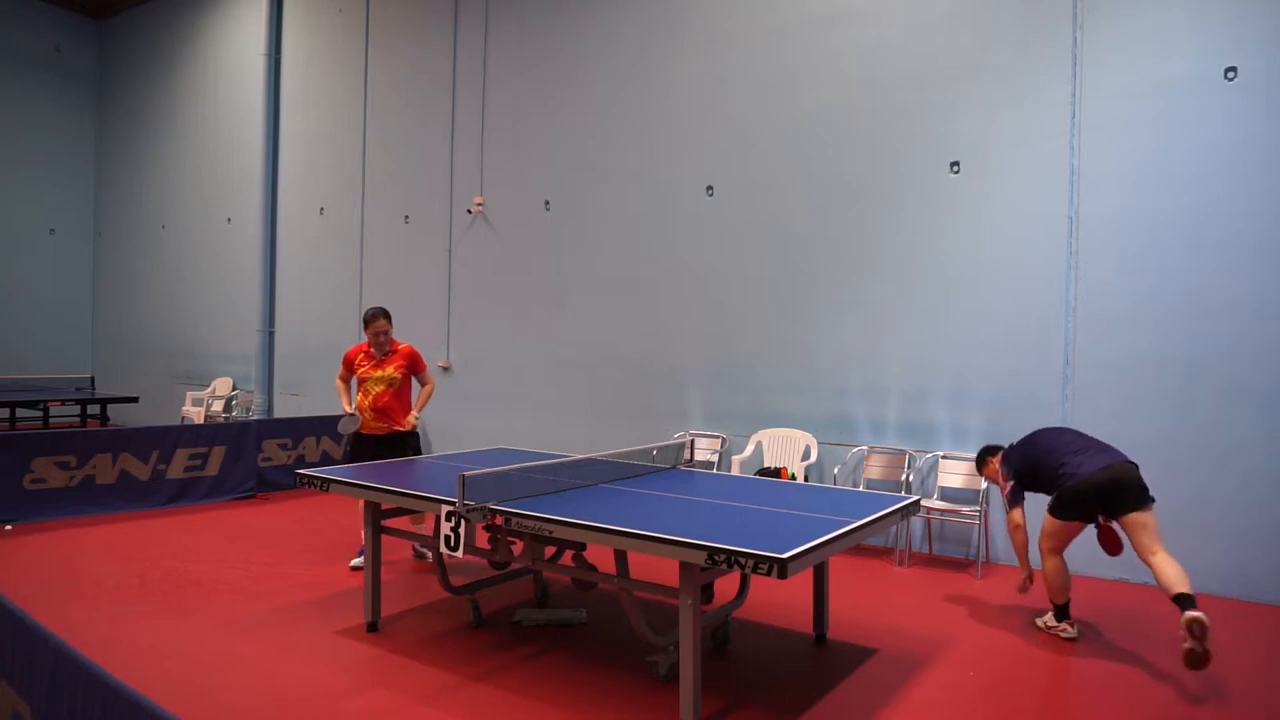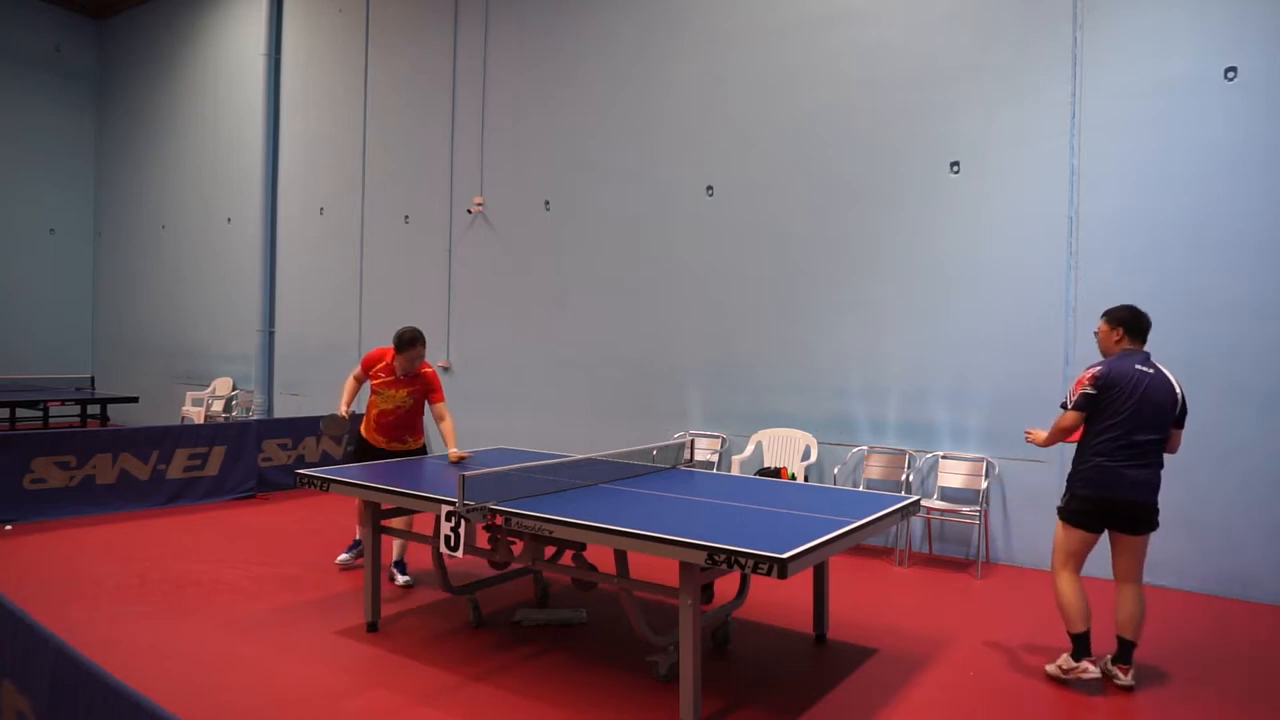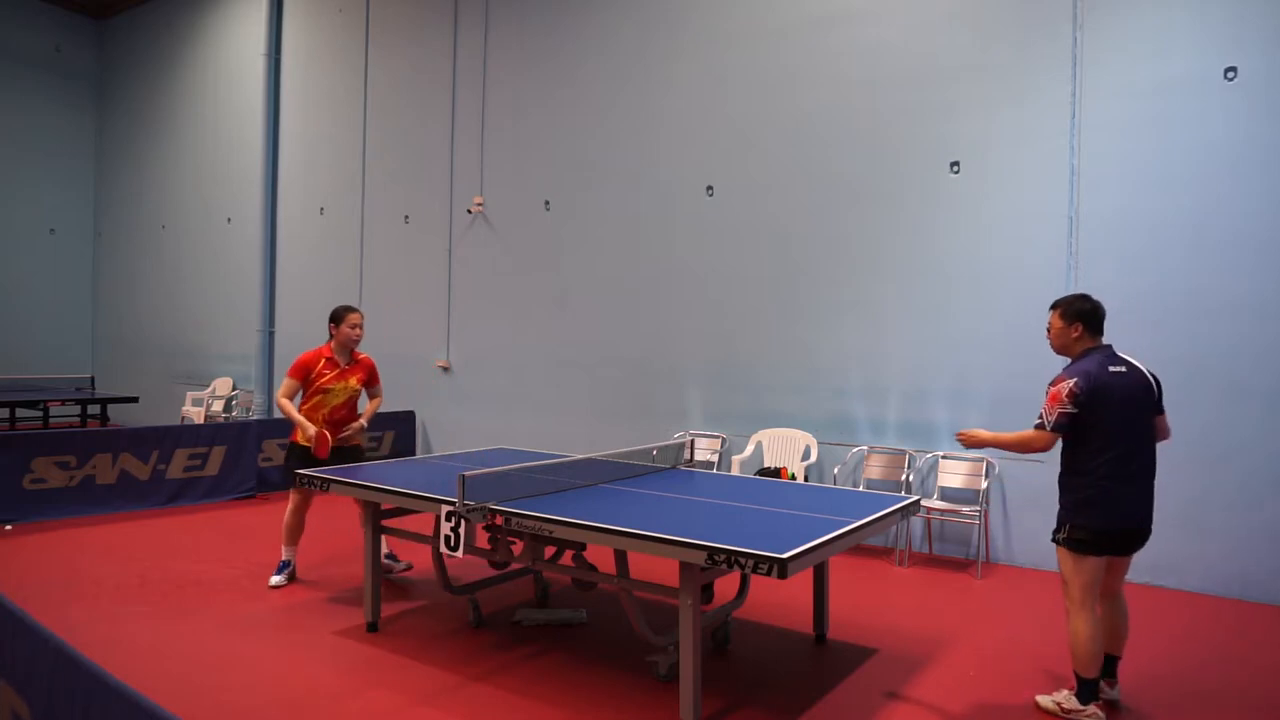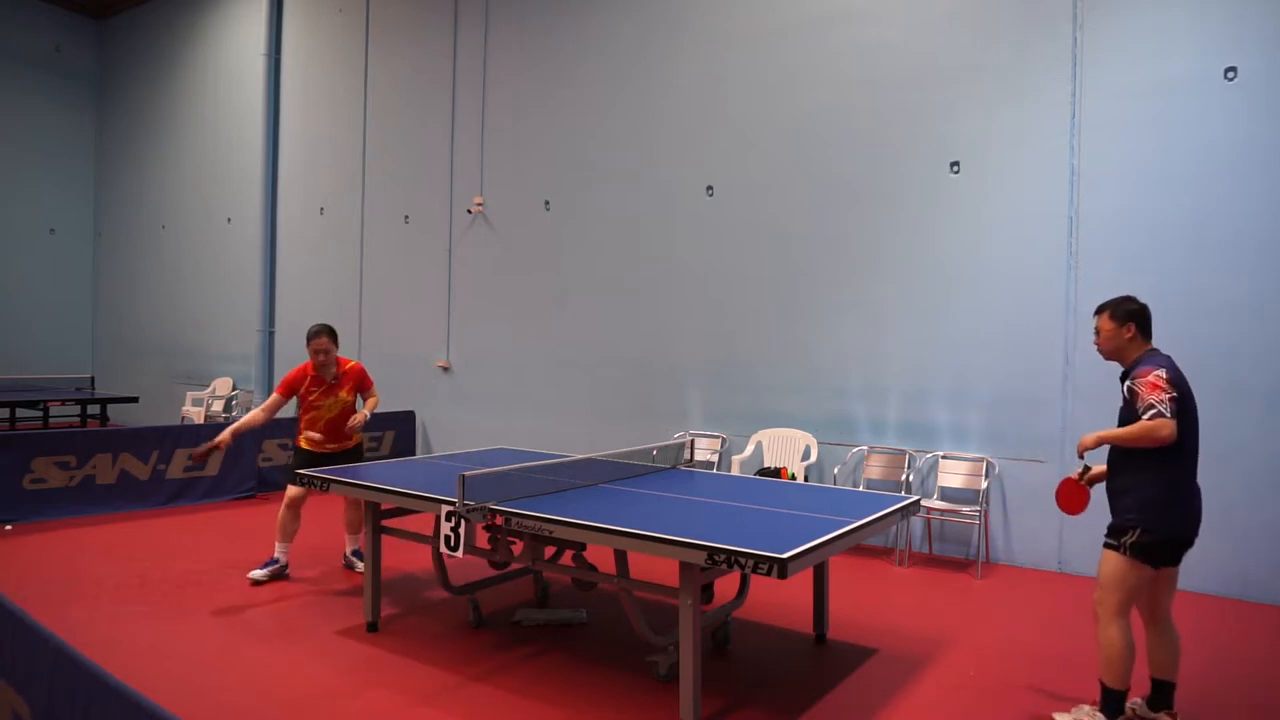
dt=1s
person 1, frame 1
left shoulder: (1009, 465)
right shoulder: (1042, 439)
left elbow: (1017, 523)
left wrist: (1026, 569)
right wrist: (1107, 507)
left hip: (1081, 483)
right hip: (1123, 470)
left knee: (1050, 548)
right knee: (1156, 553)
left ankle: (1062, 620)
right ankle: (1190, 611)
person 1, frame 2
left shoulder: (1100, 373)
right shoulder: (1170, 384)
left elbow: (1069, 423)
right elbow: (1172, 443)
left wrist: (1046, 439)
left hip: (1092, 487)
right hip: (1142, 492)
left knee: (1064, 570)
right knee: (1130, 581)
left ankle: (1081, 657)
right ankle: (1122, 664)
person 1, frame 3
left shoulder: (1072, 381)
right shoulder: (1141, 374)
left elbow: (1041, 440)
right elbow: (1161, 431)
left wrist: (985, 438)
left hip: (1089, 511)
right hip: (1136, 510)
left knee: (1080, 606)
right knee: (1111, 593)
right ankle: (1108, 678)
person 1, frame 4
left shoulder: (1150, 373)
right shoulder: (1158, 372)
left elbow: (1162, 431)
left wrist: (1101, 436)
right wrist: (1103, 472)
left hip: (1149, 516)
right hip: (1172, 515)
left knee: (1109, 610)
right knee: (1156, 614)
person 2, frame 1
left shoulder: (407, 353)
right shoulder: (354, 355)
left elbow: (428, 383)
right elbow: (342, 379)
left wrist: (415, 413)
right wrist: (347, 404)
left hip: (401, 432)
right hip: (366, 433)
left ankle: (421, 543)
right ankle: (367, 547)
person 2, frame 2
left shoulder: (427, 376)
right shoulder: (375, 358)
left elbow: (443, 417)
right elbow: (356, 378)
left wrist: (451, 450)
right wrist: (344, 404)
left hip: (407, 448)
right hip: (370, 439)
left ankle: (397, 563)
right ankle: (360, 542)
person 2, frame 3
left shoulder: (365, 365)
right shoulder: (309, 360)
left elbow: (376, 397)
right elbow: (282, 398)
left wrist: (362, 422)
right wrist: (304, 424)
left hip: (347, 443)
right hip: (309, 444)
right knee: (298, 503)
left ankle: (385, 557)
right ankle: (287, 563)
person 2, frame 4
left shoulder: (355, 370)
right shoulder: (298, 376)
left elbow: (372, 396)
right elbow: (265, 411)
left wrist: (364, 414)
right wrist: (232, 430)
left hip: (347, 447)
right hip: (310, 448)
left knee: (355, 498)
right knee: (292, 499)
left ankle: (353, 553)
right ankle: (279, 561)
